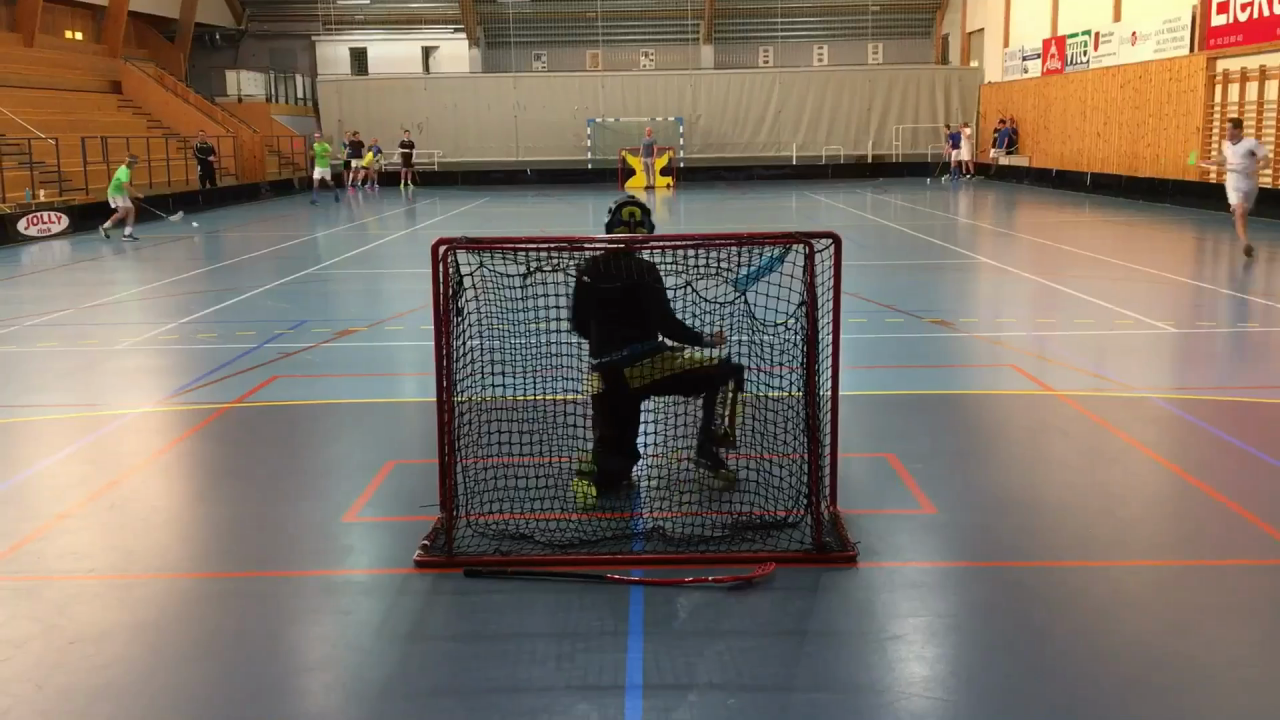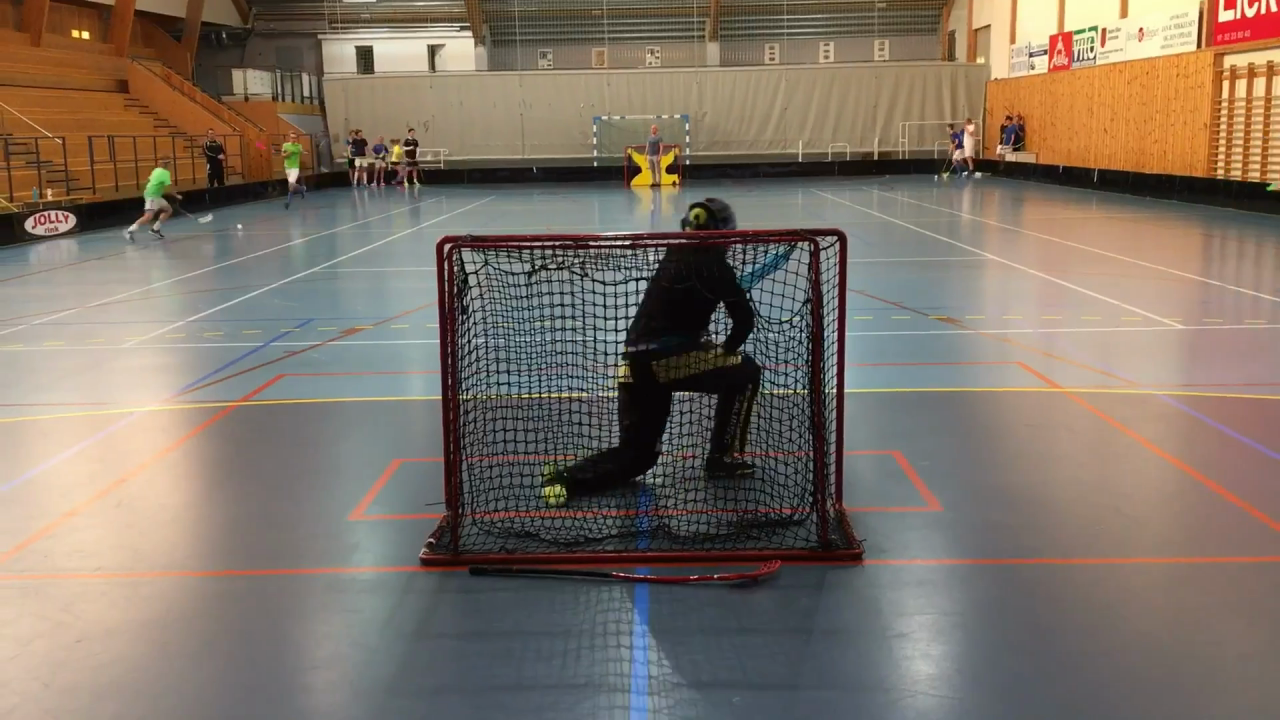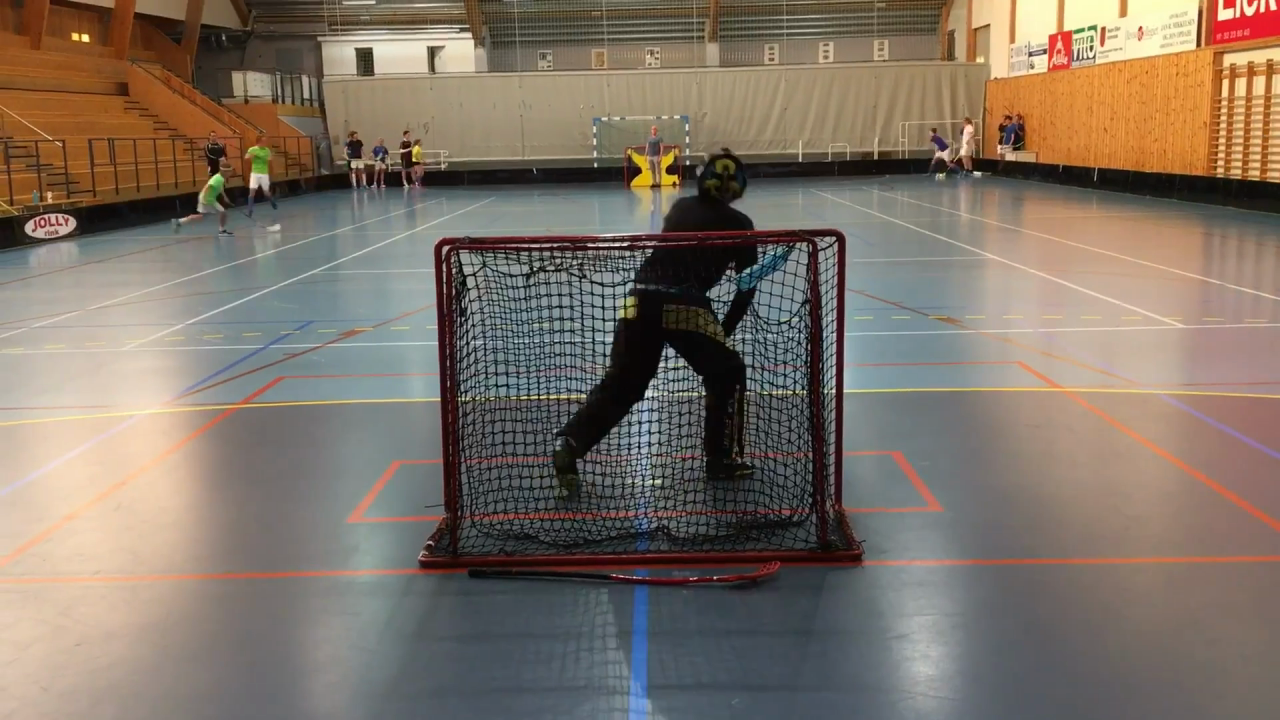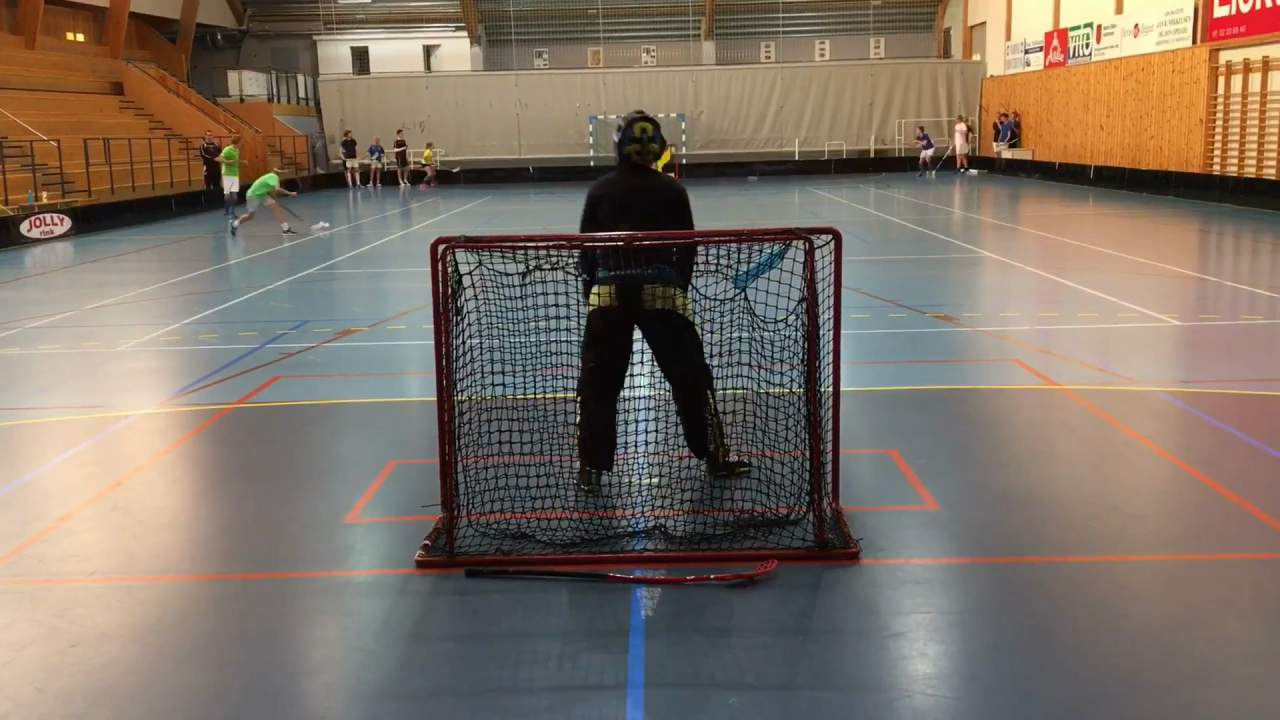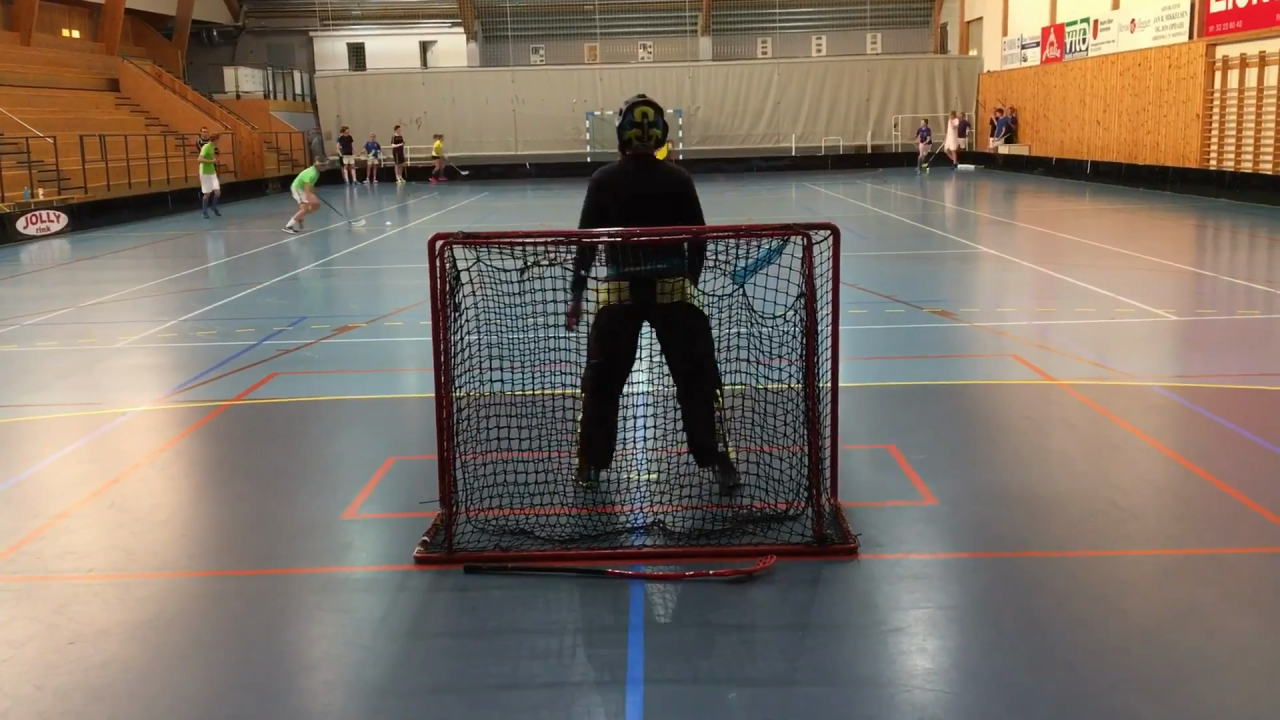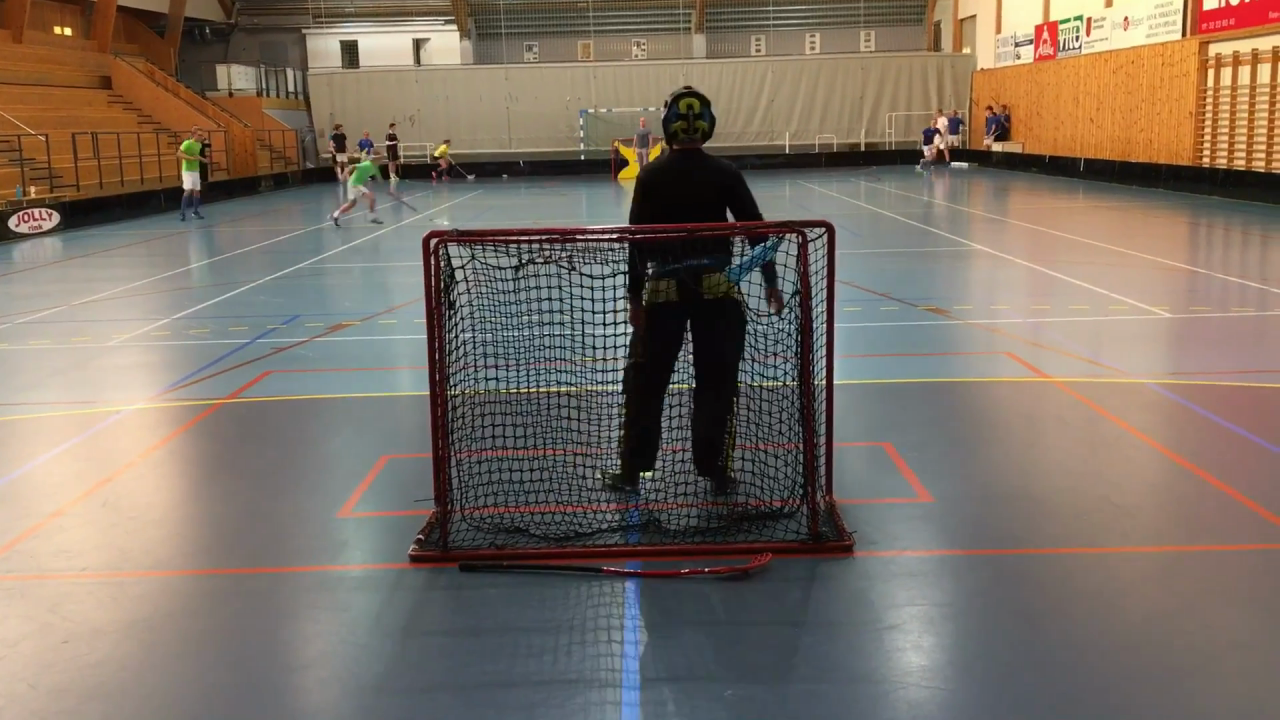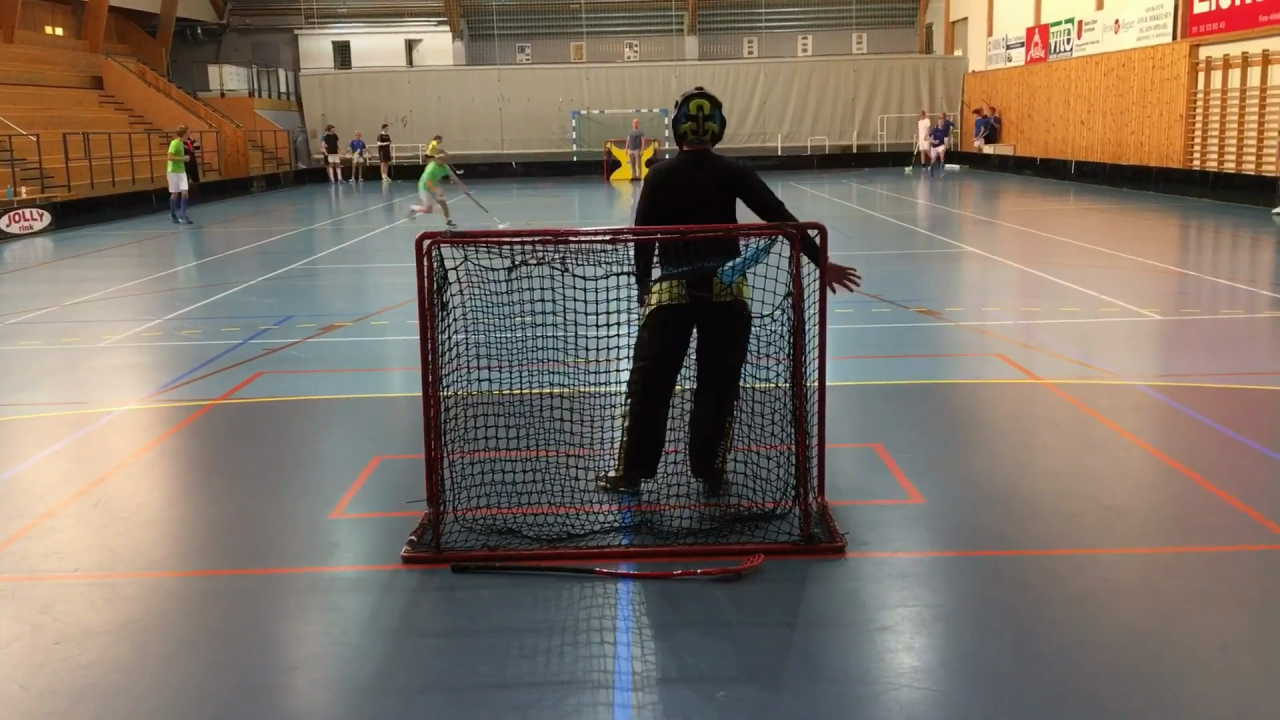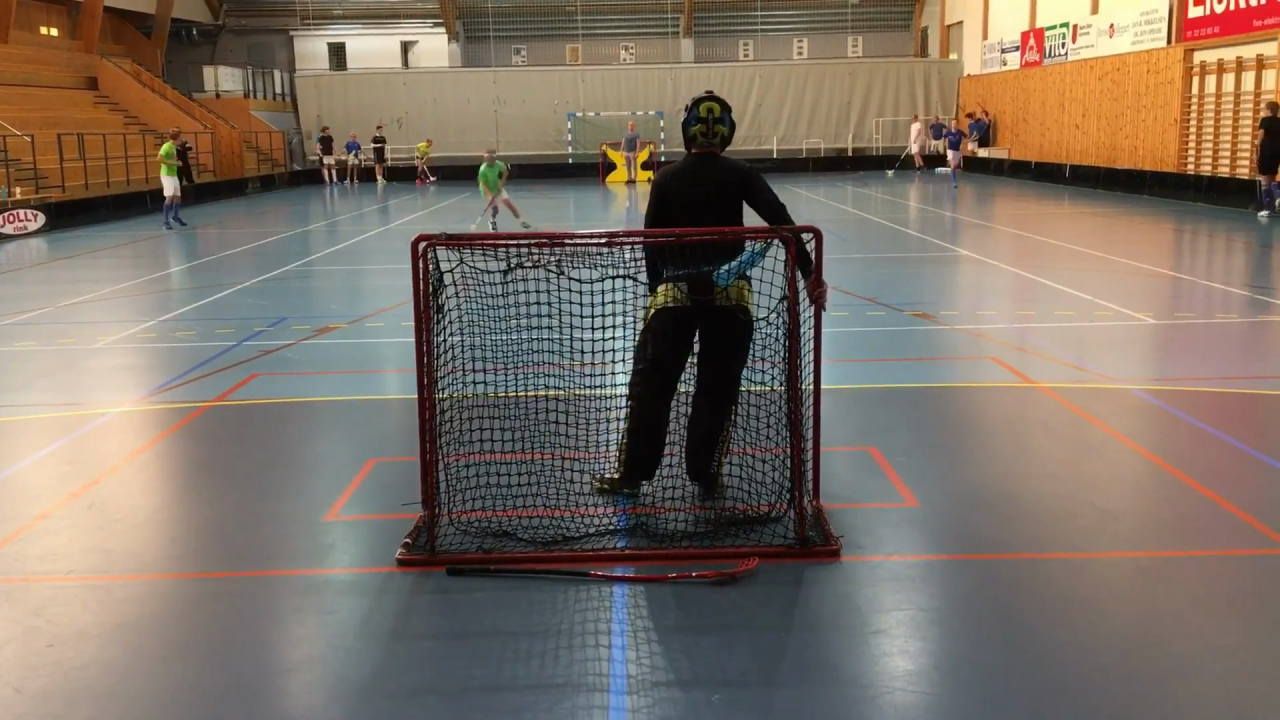
dt=0.2s
person 1, frame 1
left shoulder: (587, 271)
right shoulder: (645, 270)
left elbow: (581, 324)
right elbow: (667, 324)
right wrist: (704, 339)
left hip: (607, 376)
right hip: (651, 364)
left knee: (615, 453)
right knee: (727, 372)
left ankle: (597, 476)
right ankle: (711, 452)
person 1, frame 2
left shoulder: (677, 253)
right shoulder: (717, 267)
right elbow: (744, 320)
right wrist: (724, 352)
left hip: (639, 361)
right hip: (674, 357)
left knee: (635, 454)
right knee: (745, 374)
left ankle: (565, 479)
right ankle: (723, 458)
person 1, frame 3
left shoulder: (682, 207)
right shoulder: (738, 224)
right elbow: (746, 285)
right wrist: (726, 328)
left hip: (640, 303)
right hip: (684, 307)
left knee: (616, 389)
right knee: (728, 375)
left ankle: (570, 446)
right ankle: (721, 460)
person 1, frame 4
left shoulder: (601, 190)
right shoulder: (672, 190)
left elbow: (585, 248)
right elbow: (688, 251)
left wrist: (590, 292)
right wrist: (678, 292)
left hip: (609, 293)
right hip: (660, 292)
left knee: (597, 385)
right knee: (691, 376)
left ankle: (592, 468)
right ankle: (715, 457)
person 1, frame 5
left shoulder: (604, 180)
right shoulder: (679, 179)
left elbow: (586, 240)
right elbow: (698, 241)
left wrist: (576, 298)
right wrist: (687, 284)
left hip: (620, 291)
right hip: (673, 287)
left knee: (601, 383)
right knee: (698, 378)
left ankle: (590, 466)
right ankle: (717, 462)
person 1, frame 6
left shoulder: (652, 175)
right shoulder: (725, 173)
left elbow: (639, 239)
left wrist: (635, 298)
right wrist: (770, 283)
left hip: (663, 288)
right hip: (717, 285)
left knee: (644, 381)
right knee: (716, 383)
left ankle: (631, 470)
right ankle: (716, 469)
person 1, frame 7
left shoulder: (659, 175)
right shoulder: (733, 172)
left elbow: (644, 238)
right elbow: (779, 218)
left wrist: (643, 288)
right wrist: (821, 263)
left hip: (672, 290)
right hip: (725, 289)
left knee: (650, 384)
right knee: (718, 385)
left ankle: (631, 471)
right ankle: (709, 472)
person 1, frame 8
left shoulder: (667, 178)
right shoulder: (740, 175)
left elbow: (652, 241)
right elbow: (781, 222)
left wrist: (657, 287)
right wrist: (809, 274)
left hip: (675, 292)
right hip: (728, 293)
left knee: (651, 386)
right knee: (717, 389)
left ankle: (631, 473)
right ankle: (704, 475)
